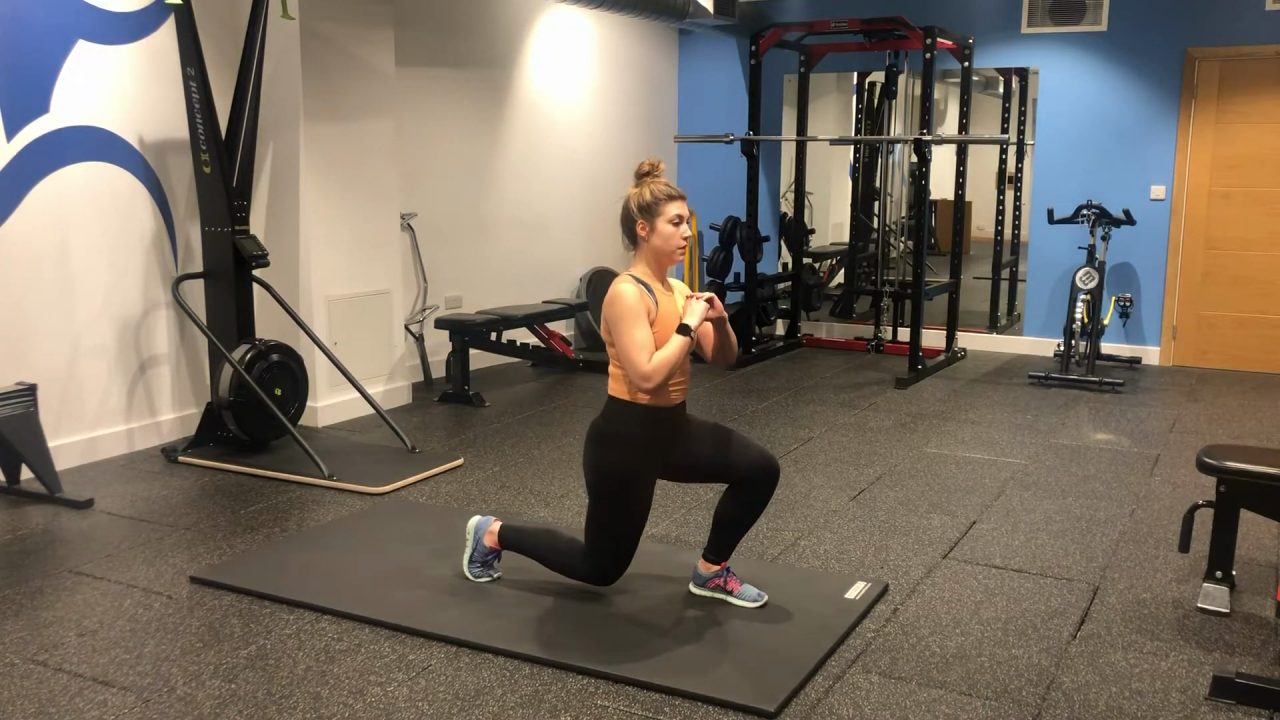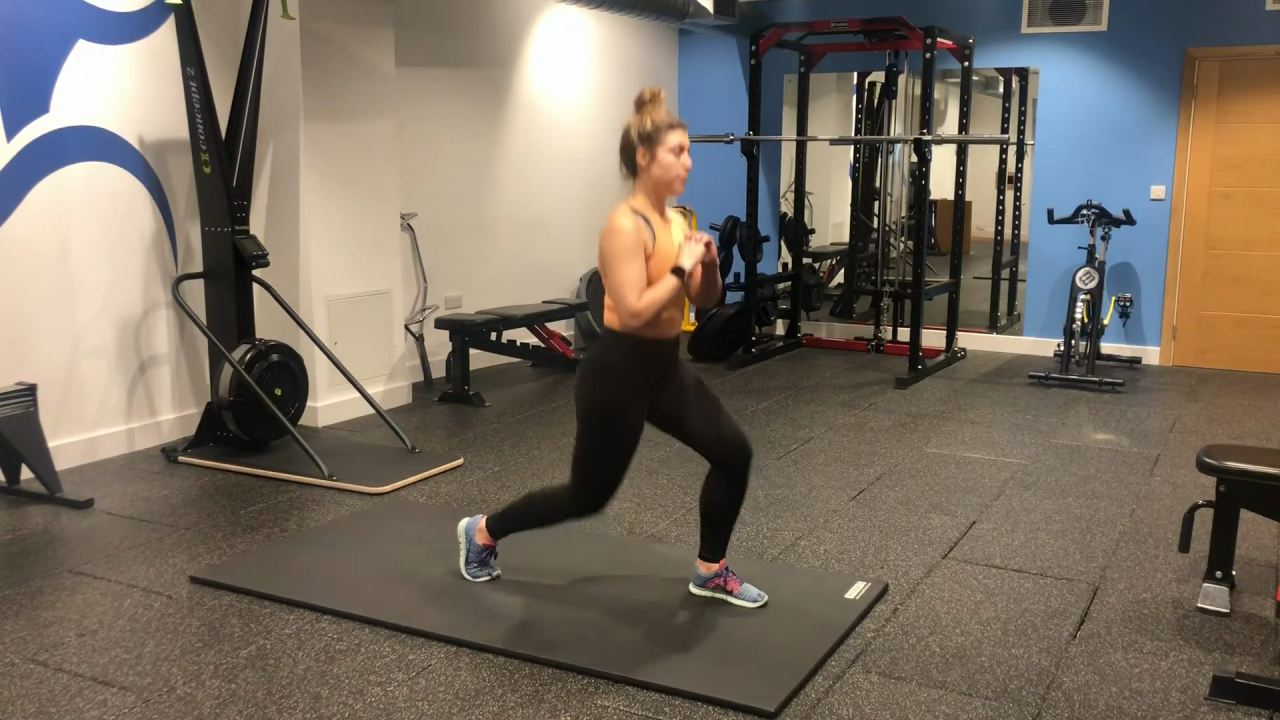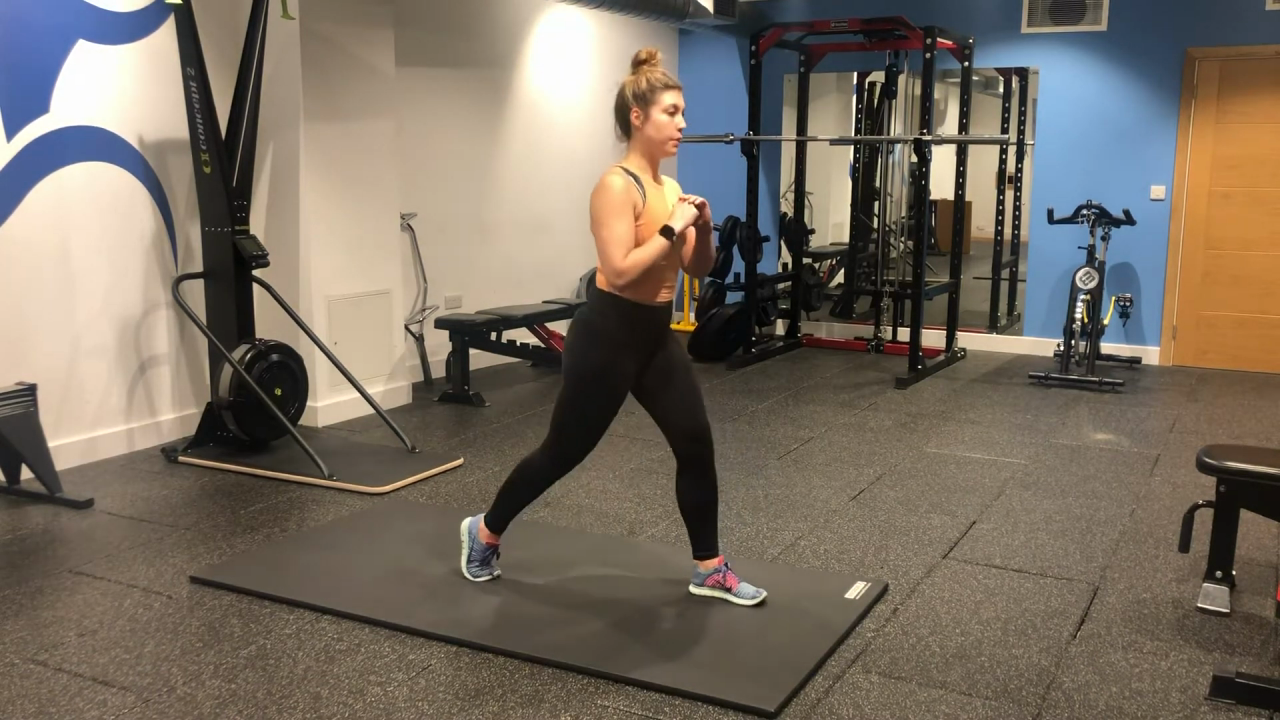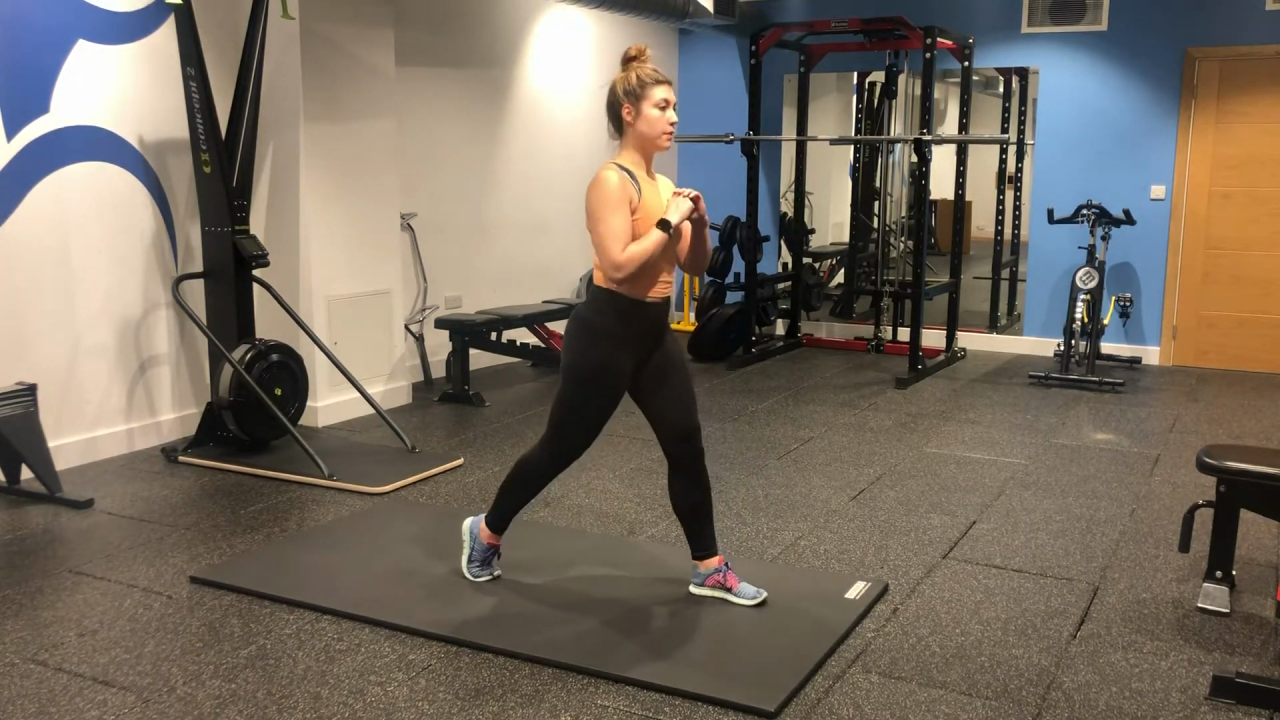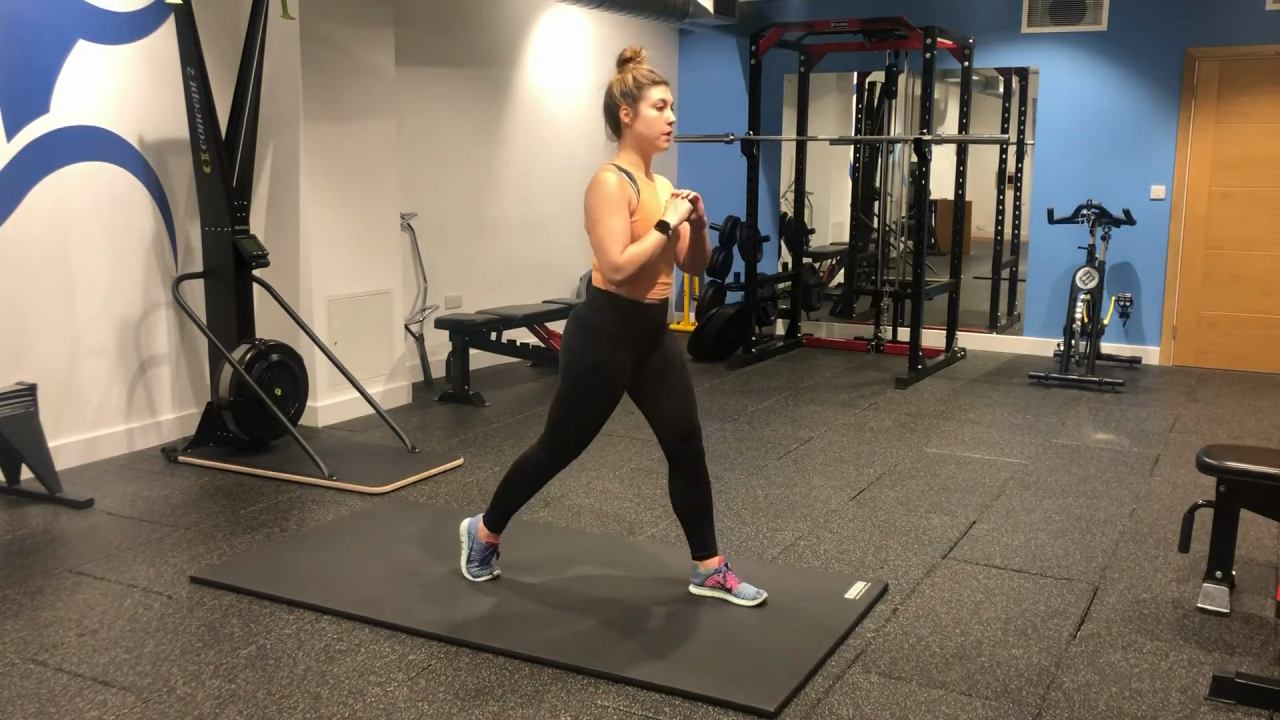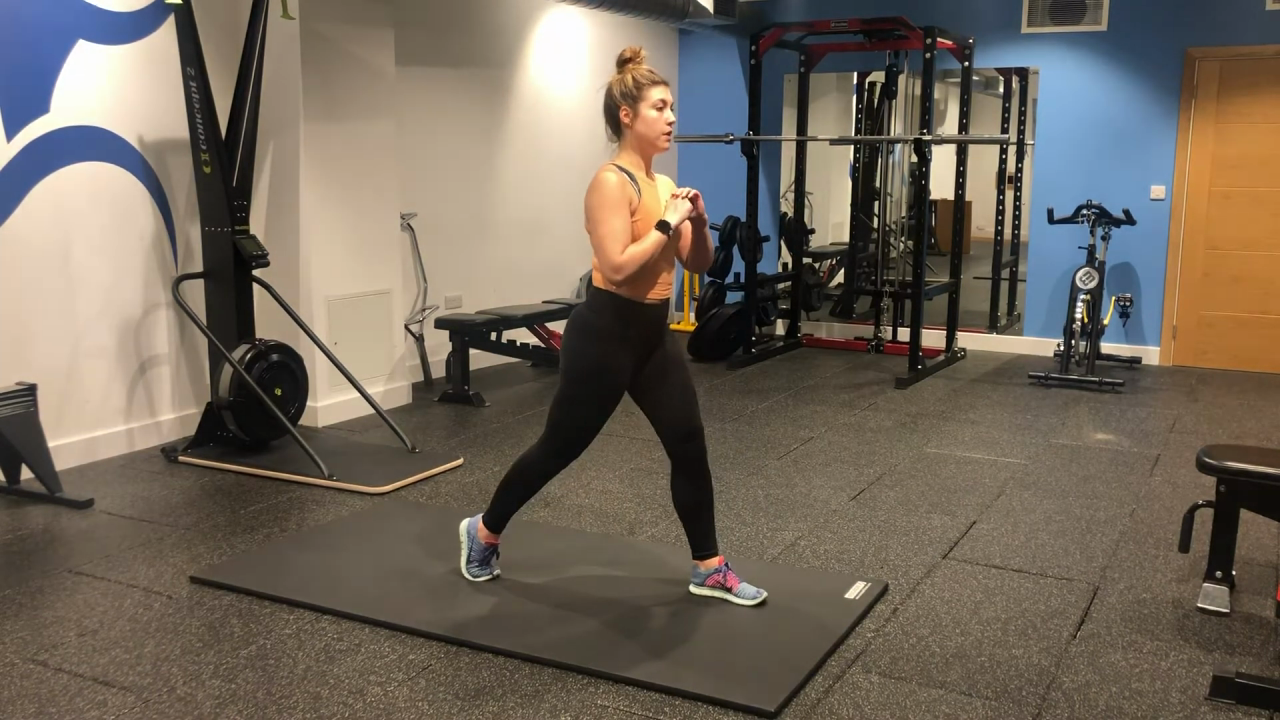
dt=0.3s
person 1, frame 1
left shoulder: (676, 289)
right shoulder: (627, 295)
left elbow: (723, 358)
right elbow: (645, 377)
left wrist: (719, 320)
right wrist: (688, 325)
left hip: (672, 426)
right hip: (625, 437)
left knee: (761, 469)
right knee: (603, 567)
left ankle: (711, 571)
right ankle: (492, 533)
person 1, frame 2
left shoulder: (675, 222)
right shoulder: (625, 225)
left elbow: (705, 299)
right elbow: (634, 311)
left wrist: (709, 262)
right wrist: (683, 265)
left hip: (665, 368)
right hip: (618, 371)
left knee: (734, 453)
right knee: (587, 495)
left ankle: (710, 571)
right ankle: (483, 531)
person 1, frame 3
left shoulder: (668, 186)
right shoulder: (617, 185)
left elbow: (697, 269)
right elbow: (621, 270)
left wrist: (702, 227)
right wrist: (673, 227)
left hip: (656, 335)
right hip: (608, 335)
left knee: (696, 445)
right knee: (564, 452)
left ankle: (710, 570)
right ankle: (484, 532)
person 1, frame 4
left shoulder: (662, 184)
right shoulder: (611, 181)
left elbow: (694, 266)
right elbow: (618, 266)
left wrist: (698, 222)
right wrist: (669, 221)
left hip: (654, 332)
right hip: (606, 331)
left knee: (687, 447)
right knee: (561, 448)
left ankle: (709, 569)
right ankle: (485, 532)
person 1, frame 5
left shoulder: (662, 184)
right shoulder: (610, 182)
left elbow: (694, 266)
right elbow: (616, 267)
left wrist: (696, 222)
right wrist: (667, 223)
left hip: (653, 333)
right hip: (605, 333)
left knee: (687, 447)
right knee: (559, 448)
left ankle: (709, 569)
right ankle: (484, 531)
person 1, frame 6
left shoulder: (663, 183)
right shoulder: (610, 182)
left elbow: (698, 263)
right elbow: (618, 267)
left wrist: (697, 220)
right wrist: (668, 222)
left hip: (653, 333)
right hip: (605, 333)
left knee: (690, 446)
right knee: (559, 448)
left ankle: (709, 568)
right ankle: (483, 532)
